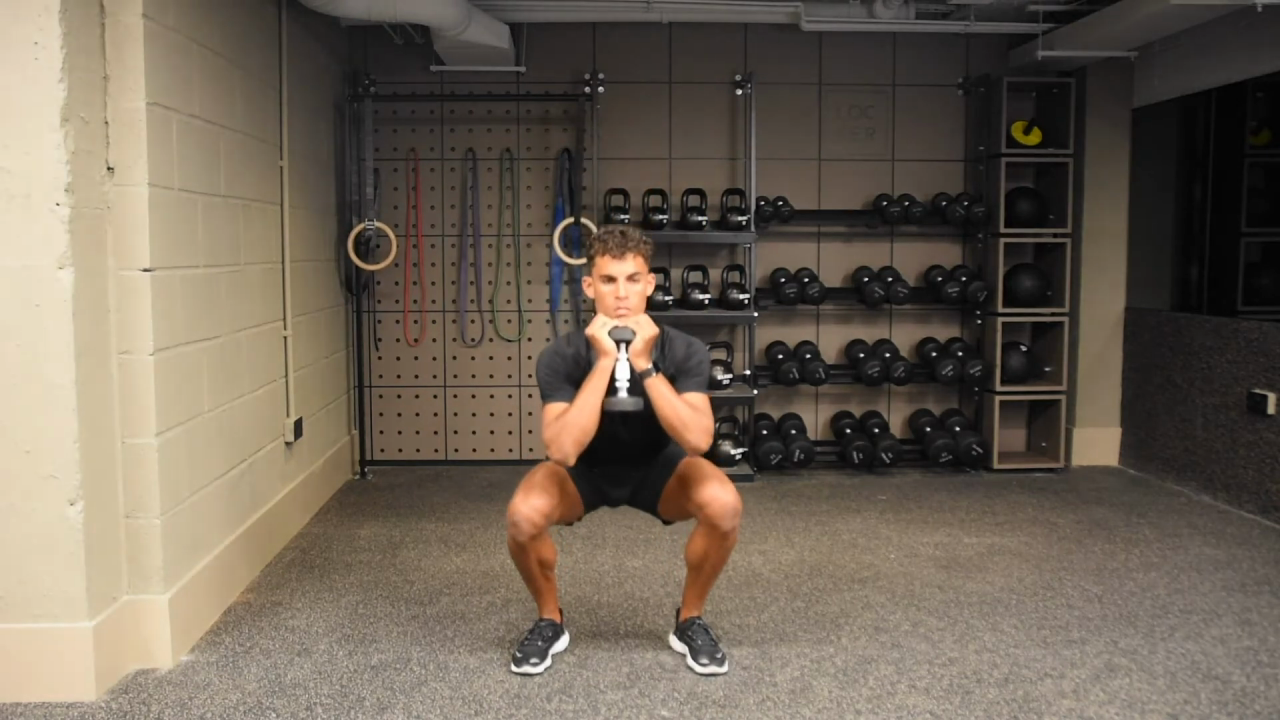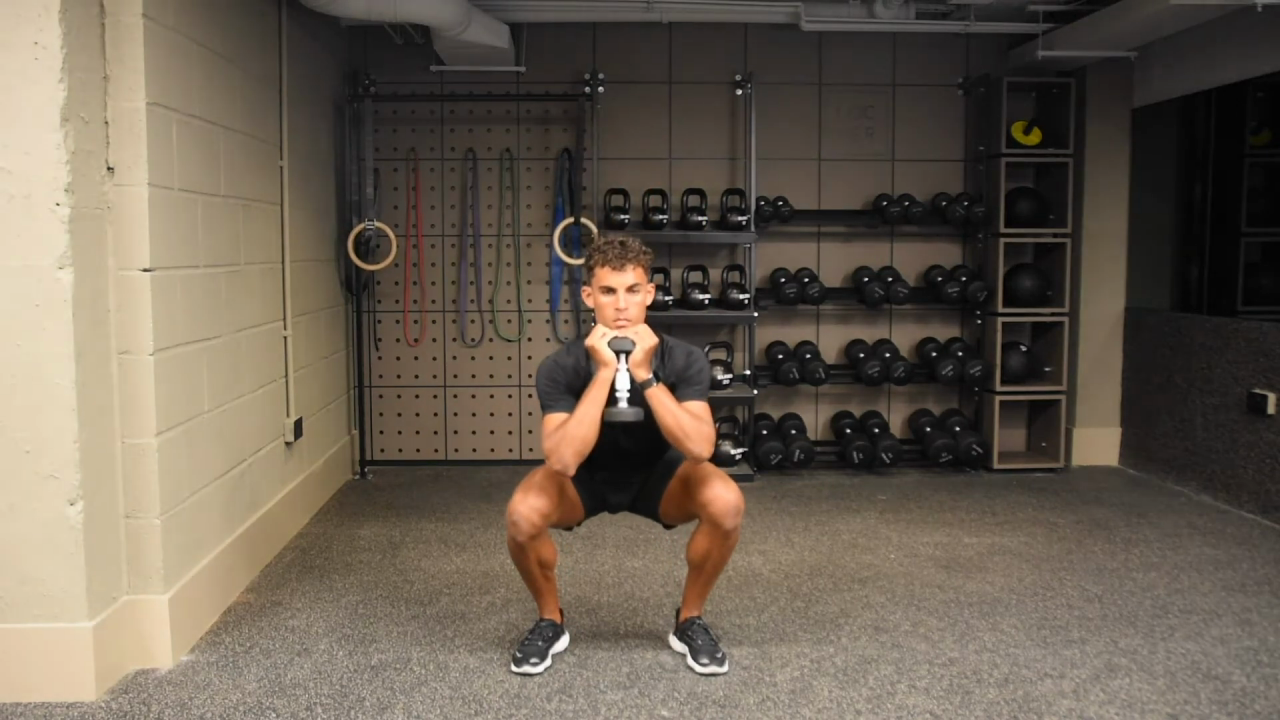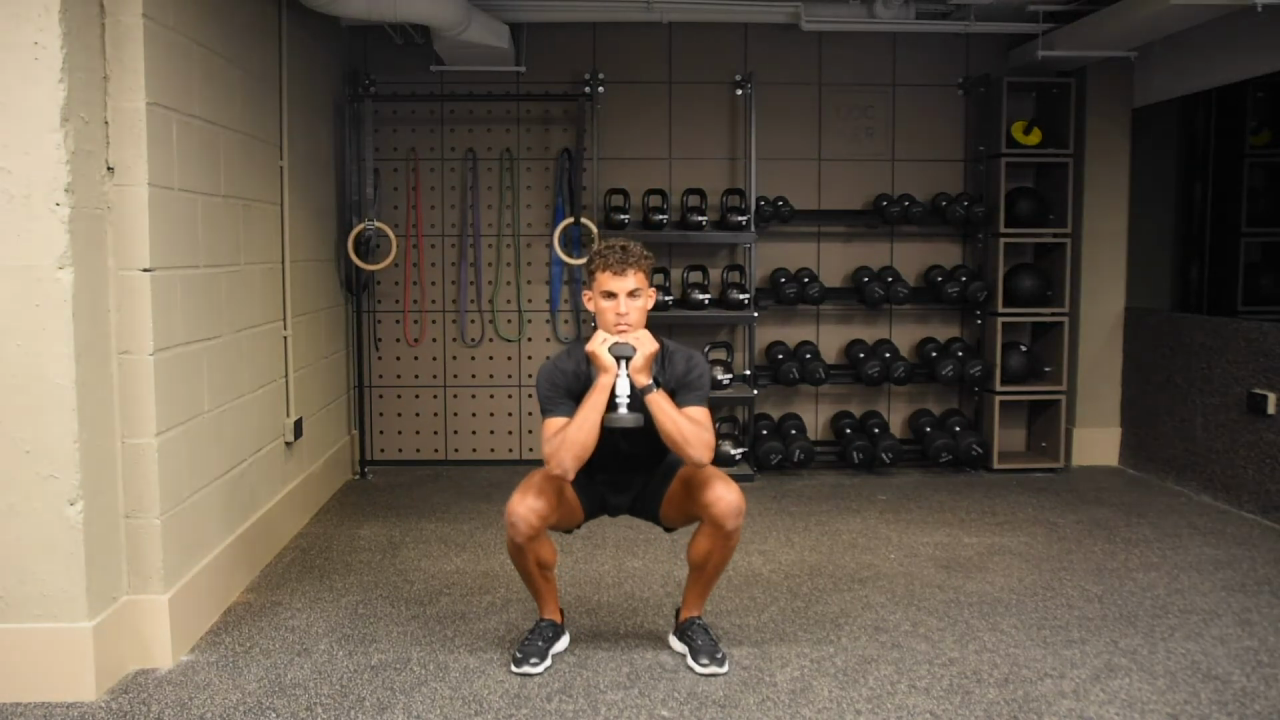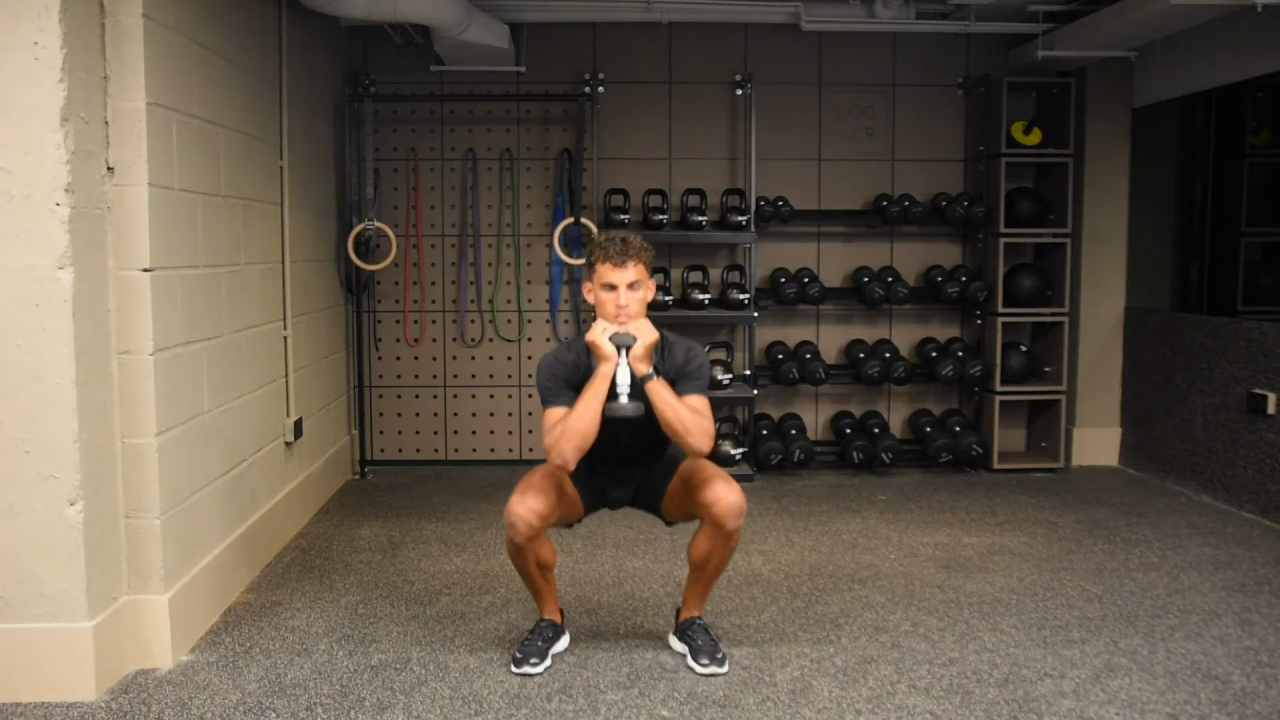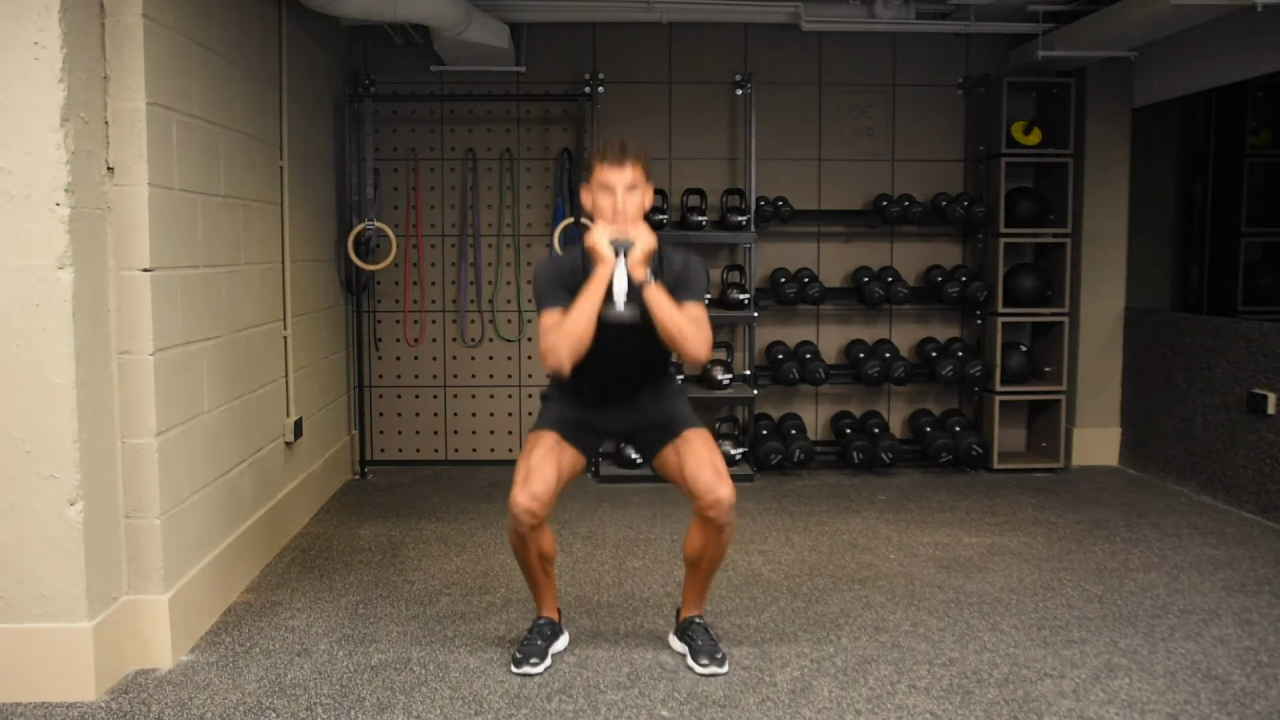
dt=0.3s
person 1, frame 1
left shoulder: (683, 351)
right shoulder: (562, 357)
left elbow: (698, 441)
right elbow: (562, 451)
left wrist: (644, 365)
right wrist: (604, 362)
left hip: (655, 465)
right hip: (586, 468)
left knee: (723, 504)
right knee: (524, 514)
left ankle: (690, 620)
right ankle: (550, 621)
person 1, frame 2
left shoulder: (684, 359)
right shoulder: (561, 367)
left elbow: (700, 449)
right elbow: (562, 462)
left wrist: (644, 375)
right wrist: (604, 372)
left hip: (656, 471)
right hip: (586, 475)
left knee: (726, 503)
right knee: (523, 514)
left ankle: (690, 621)
right ankle: (550, 621)
person 1, frame 3
left shoulder: (684, 364)
right shoulder: (562, 370)
left elbow: (700, 455)
right elbow: (561, 467)
left wrist: (645, 381)
right wrist: (604, 378)
left hip: (656, 475)
right hip: (586, 478)
left knee: (727, 504)
right knee: (521, 514)
left ankle: (690, 620)
right ankle: (550, 620)
person 1, frame 4
left shoulder: (683, 356)
right shoulder: (562, 363)
left elbow: (700, 443)
right elbow: (562, 457)
left wrist: (645, 370)
right wrist: (605, 367)
left hip: (657, 466)
right hip: (587, 470)
left knee: (728, 504)
right knee: (521, 515)
left ankle: (690, 620)
right ankle: (550, 621)
person 1, frame 5
left shoulder: (679, 265)
right shoulder: (560, 270)
left elbow: (697, 350)
right elbow: (558, 359)
left wrist: (642, 275)
right wrist: (602, 270)
left hip: (654, 398)
right hip: (578, 402)
left knee: (717, 498)
right knee: (527, 505)
left ankle: (690, 620)
right ankle: (548, 620)
